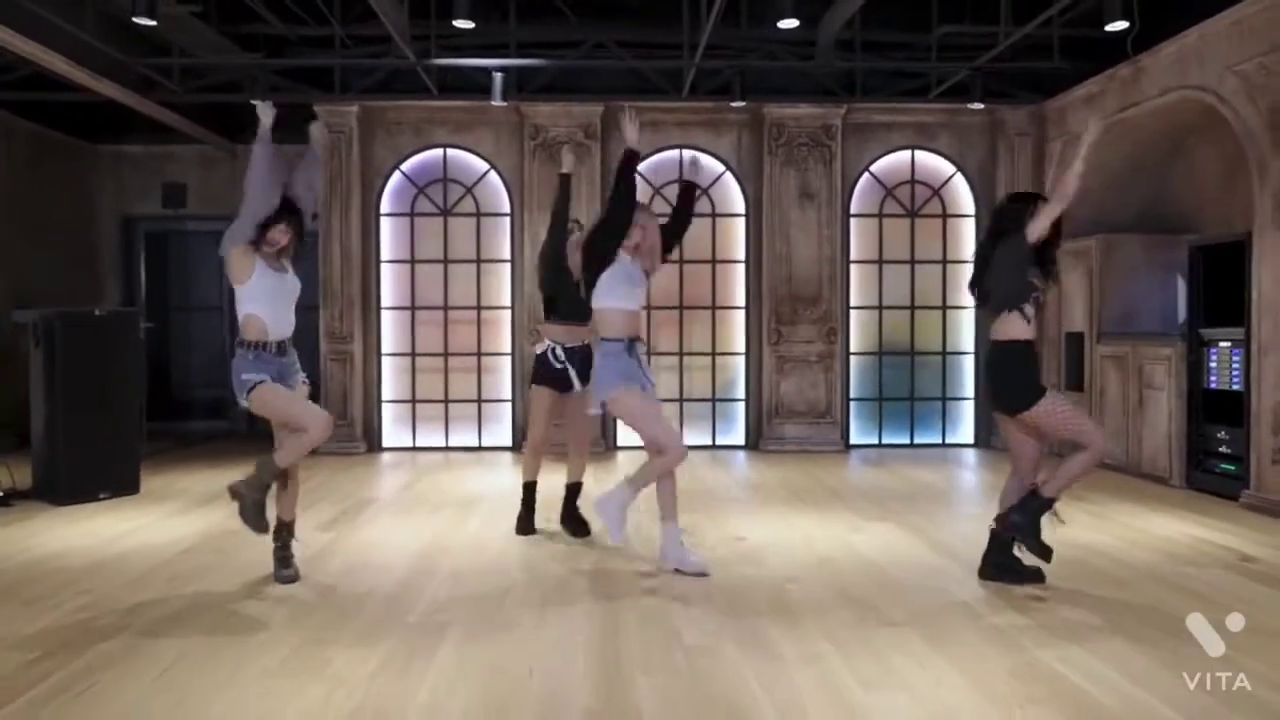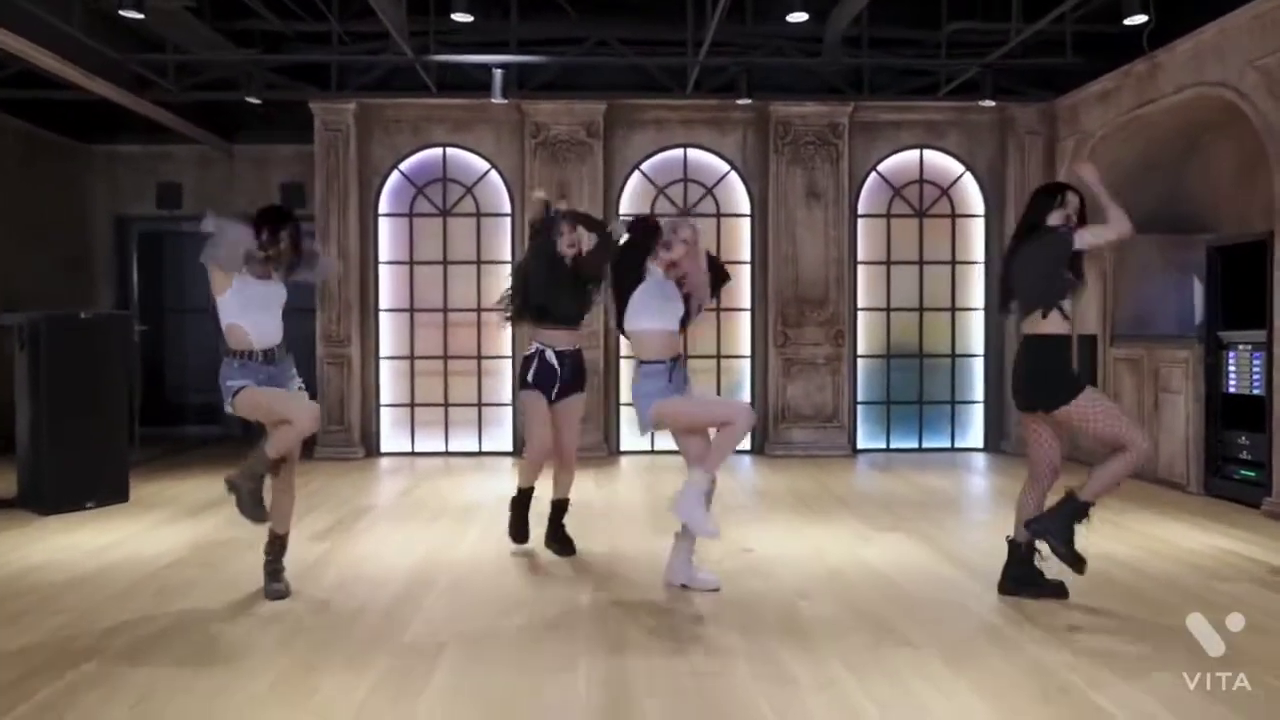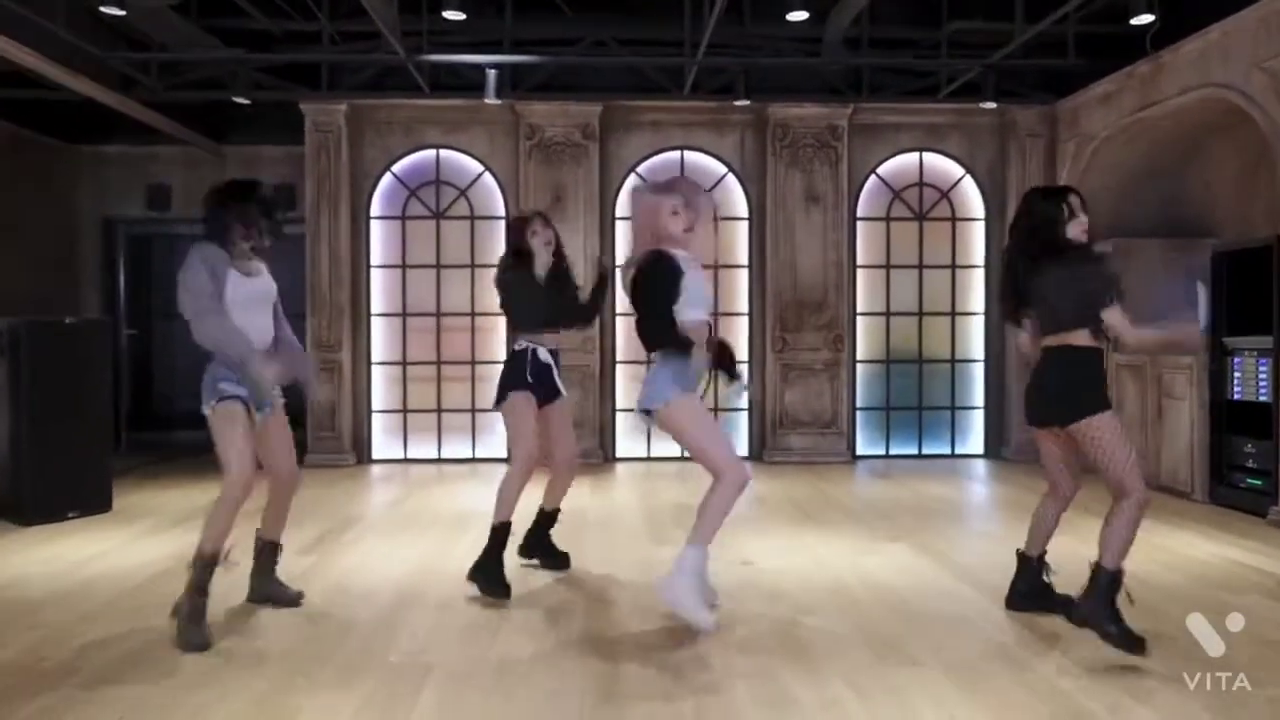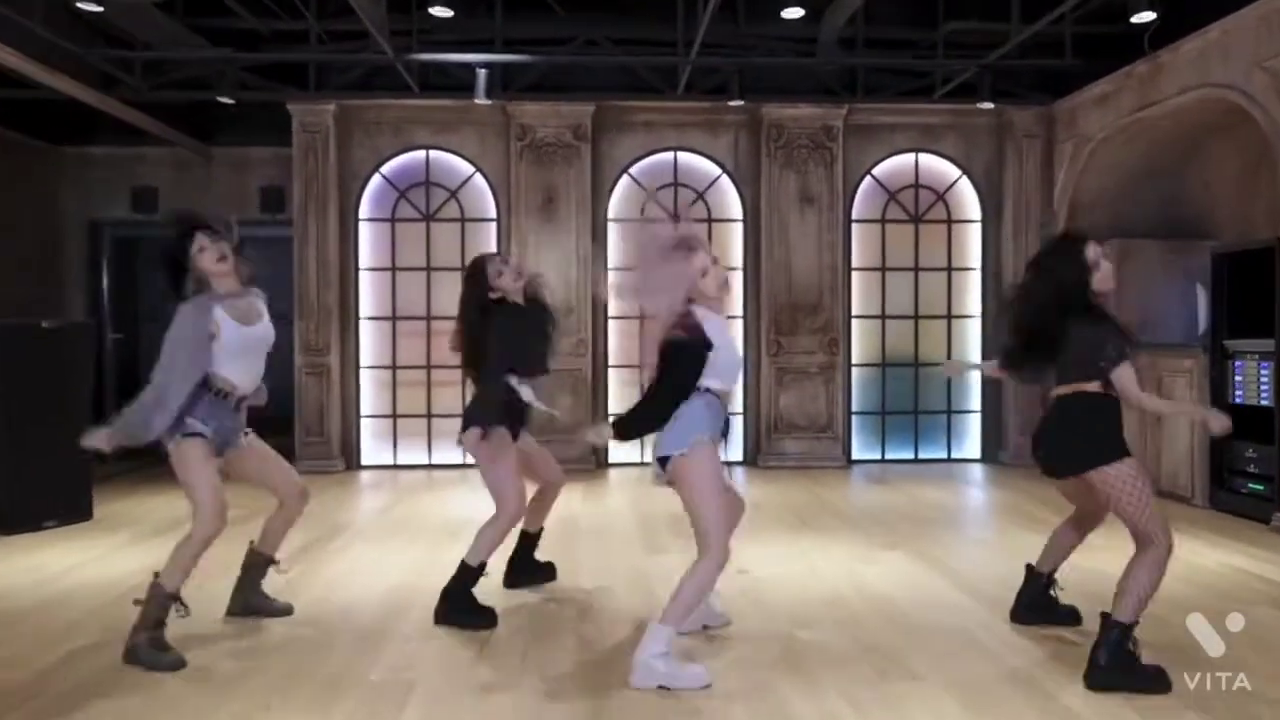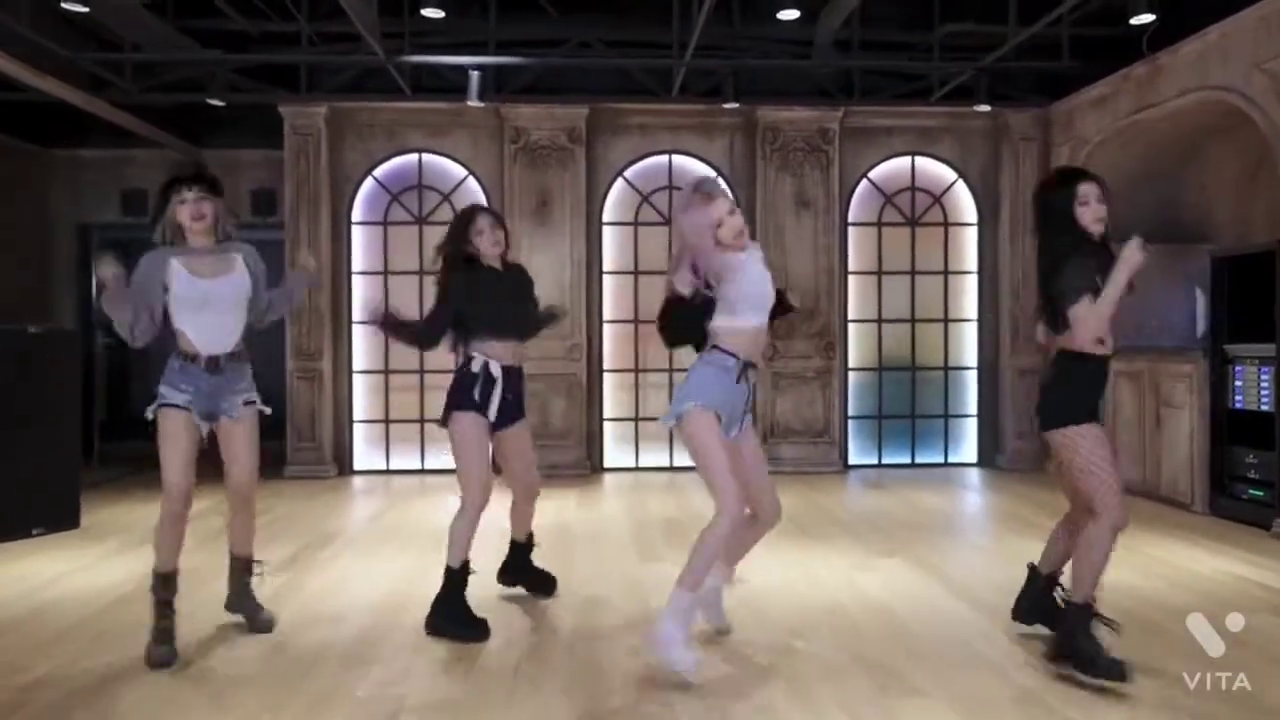
dt=0.2s
person 1, frame 1
left shoulder: (1008, 259)
right shoulder: (1013, 248)
right elbow: (1059, 202)
right wrist: (1083, 149)
left hip: (1003, 366)
right hip: (1014, 368)
left knee: (1028, 461)
right knee: (1094, 442)
left ankle: (998, 555)
right ankle: (1028, 513)
person 1, frame 2
left shoulder: (1024, 253)
right shoulder: (1050, 244)
right elbow: (1122, 228)
right wrist: (1097, 185)
left hip: (1029, 374)
right hip: (1051, 374)
left knee: (1044, 469)
right knee: (1135, 446)
left ankle: (1018, 566)
right ankle: (1061, 519)
person 1, frame 3
left shoulder: (1031, 274)
right shoulder: (1087, 269)
right elbow: (1129, 337)
right wrist: (1177, 334)
left hip: (1042, 387)
right hip: (1079, 386)
left knee: (1062, 486)
right knee: (1133, 493)
left ankle: (1027, 582)
right ankle: (1099, 599)
person 1, frame 4
left shoulder: (1049, 325)
right shoulder: (1099, 327)
left elbow: (1009, 366)
right elbow: (1133, 396)
left wrist: (970, 366)
right wrist: (1198, 411)
left hip: (1051, 435)
right hip: (1092, 434)
left knee: (1090, 511)
right knee: (1157, 540)
left ankle: (1032, 597)
right ankle: (1110, 656)
person 1, frame 5
left shoulder: (1086, 259)
right shoulder: (1077, 262)
left elbow: (1049, 336)
right elbow: (1088, 336)
right wrist: (1123, 275)
left hip: (1069, 394)
right hip: (1074, 396)
left knee: (1087, 507)
right knee: (1110, 512)
left ankle: (1036, 595)
right ankle: (1075, 635)
person 2, frame 1
left shoulder: (283, 261)
right shoulder: (242, 256)
left elbow: (304, 198)
right elbow: (257, 196)
left wrist: (315, 146)
right wrist: (265, 130)
left hip: (288, 365)
right hip: (254, 368)
left knee: (296, 453)
right knee: (320, 425)
left ankle: (283, 551)
right ankle: (255, 483)
person 2, frame 2
left shoulder: (276, 266)
right shoulder: (223, 264)
left elbow: (315, 264)
right elbow: (232, 242)
left hip: (282, 369)
right hip: (242, 376)
left knee: (287, 470)
right knee: (308, 415)
left ankle: (274, 566)
right ankle: (248, 475)
person 2, frame 3
left shoulder: (262, 267)
right shoulder: (204, 261)
left elbow: (278, 330)
right elbow: (212, 326)
left wrist: (303, 370)
right wrist: (257, 364)
left hip: (264, 383)
right hip: (228, 380)
left knee: (287, 478)
right knee: (241, 481)
left ankle: (263, 576)
right ankle: (193, 602)
person 2, frame 4
left shoulder: (257, 300)
right shoulder: (197, 312)
right elbow: (169, 381)
left wrist: (253, 391)
right wrist: (119, 430)
left hip: (234, 421)
right hip: (197, 419)
left knee: (295, 492)
right knee: (211, 519)
left ankle: (247, 592)
right ankle: (146, 633)
person 2, frame 5
left shoulder: (244, 258)
right shoulder: (158, 263)
left elbow: (260, 311)
right elbow: (138, 331)
left wrist: (297, 279)
right wrist: (113, 285)
left hip: (234, 382)
right hip: (182, 383)
left knee: (243, 490)
right knee: (176, 495)
left ankle: (241, 590)
right ankle: (162, 618)
person 3, frame 1
left shoulder: (636, 266)
right shoulder: (604, 258)
left elbow: (672, 233)
right elbow: (621, 205)
left wrist: (688, 184)
right wrist: (631, 151)
left hip: (632, 362)
right hip: (612, 367)
left knee: (668, 449)
right knee: (673, 449)
left ankle: (671, 548)
right ankle: (617, 500)
person 3, frame 2
left shoulder: (676, 286)
right shoulder: (633, 272)
left elbow: (716, 279)
right elbow: (639, 237)
left wrist: (693, 245)
left hip: (677, 383)
right hip: (655, 392)
left knee: (706, 474)
right knee: (742, 414)
left ankle: (681, 564)
right ankle: (689, 496)
person 3, frame 3
left shoulder: (685, 266)
right shoulder: (659, 265)
right elbow: (656, 331)
left wrist: (718, 353)
right wrist: (694, 344)
left hip: (683, 384)
right hip: (670, 384)
left knee: (723, 475)
right knee: (734, 474)
left ankle: (691, 576)
right ankle: (685, 576)
person 3, frame 4
left shoulder: (706, 321)
right shoulder: (690, 332)
right elbow: (664, 394)
right wrist: (618, 428)
left hip: (698, 430)
right hip: (693, 432)
left knee: (732, 508)
right knee: (716, 549)
left ankle: (695, 605)
right ankle: (652, 656)
person 3, frame 5
left shoulder: (752, 257)
right shoulder: (707, 270)
right elbow: (684, 330)
right wrist: (676, 300)
left hip: (737, 396)
right hip: (706, 391)
left knee: (767, 512)
right knee: (731, 510)
left ankle: (712, 588)
right ankle: (672, 624)
person 4, frame 1
right shoulder: (552, 271)
right elbow: (556, 227)
right wrist: (565, 175)
left hip: (581, 359)
right hip: (551, 357)
left knee: (581, 438)
right knee: (537, 440)
left ankle: (570, 507)
right ankle: (527, 507)
person 4, frame 2
left shoulder: (585, 272)
right shoulder: (539, 271)
right elbow: (539, 246)
right wrist: (547, 213)
left hip: (572, 366)
right hip: (538, 364)
left knee: (568, 452)
right knee: (540, 446)
left ankle: (555, 525)
right ankle: (520, 502)
person 4, frame 3
left shoulder: (561, 278)
right shoulder: (516, 276)
left elbow: (583, 318)
right elbow: (526, 314)
left wrist: (601, 282)
right wrist: (538, 274)
left hip: (550, 370)
right hip: (523, 370)
left knee: (566, 459)
right knee: (525, 458)
left ankle: (539, 536)
right ankle: (489, 559)
person 4, frame 4
left shoulder: (532, 314)
right shoulder: (502, 320)
right elbow: (490, 376)
right wrist: (478, 426)
left hip: (510, 416)
right hip: (491, 417)
left knee: (553, 479)
right knee: (512, 507)
left ankle: (522, 562)
right ankle: (455, 596)
person 4, frame 5
left shoulder: (518, 277)
right shoulder: (463, 281)
right elbow: (427, 334)
right wrist: (391, 324)
left hip: (511, 388)
right hip: (474, 389)
left knee: (528, 484)
right knee: (476, 493)
left ankle: (518, 562)
right ankle: (448, 602)
